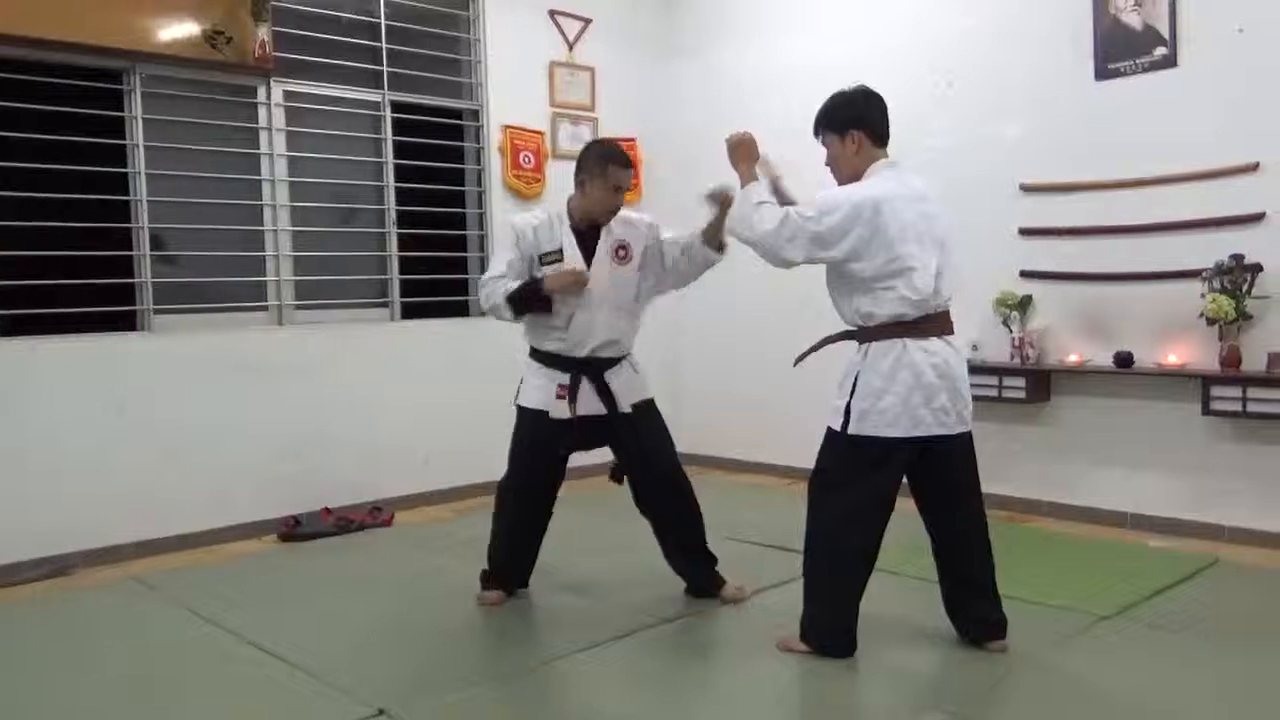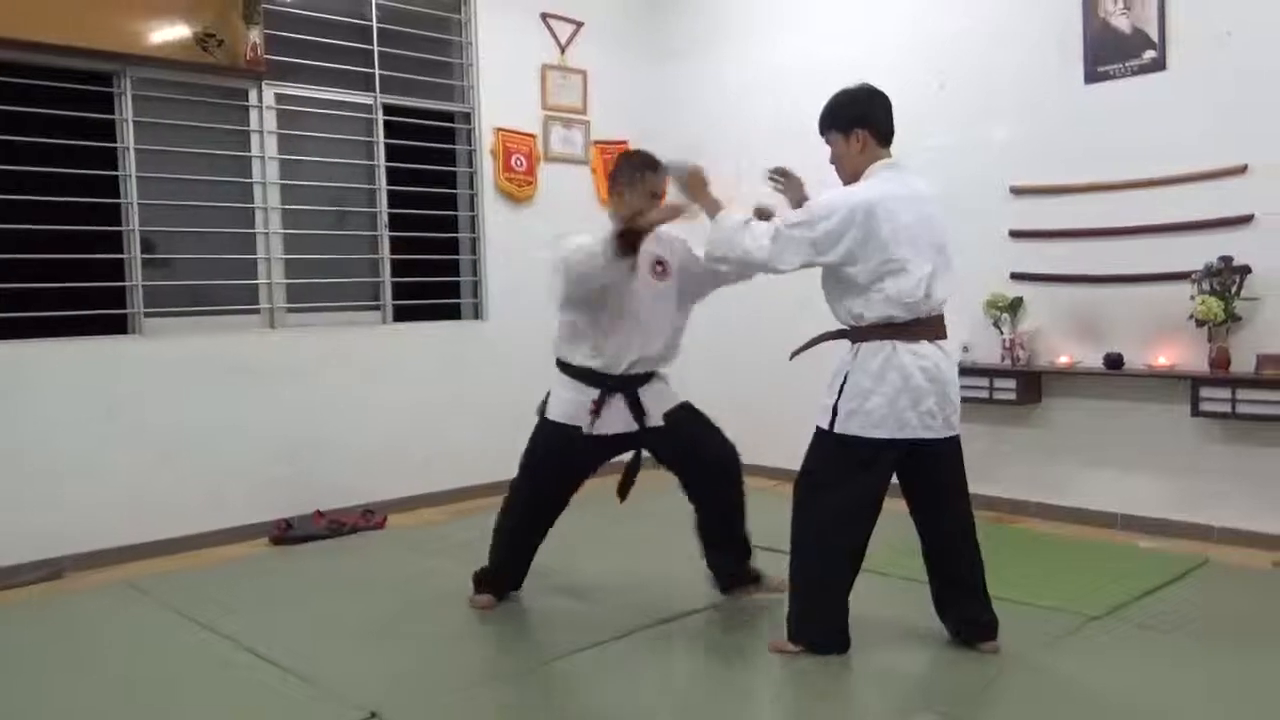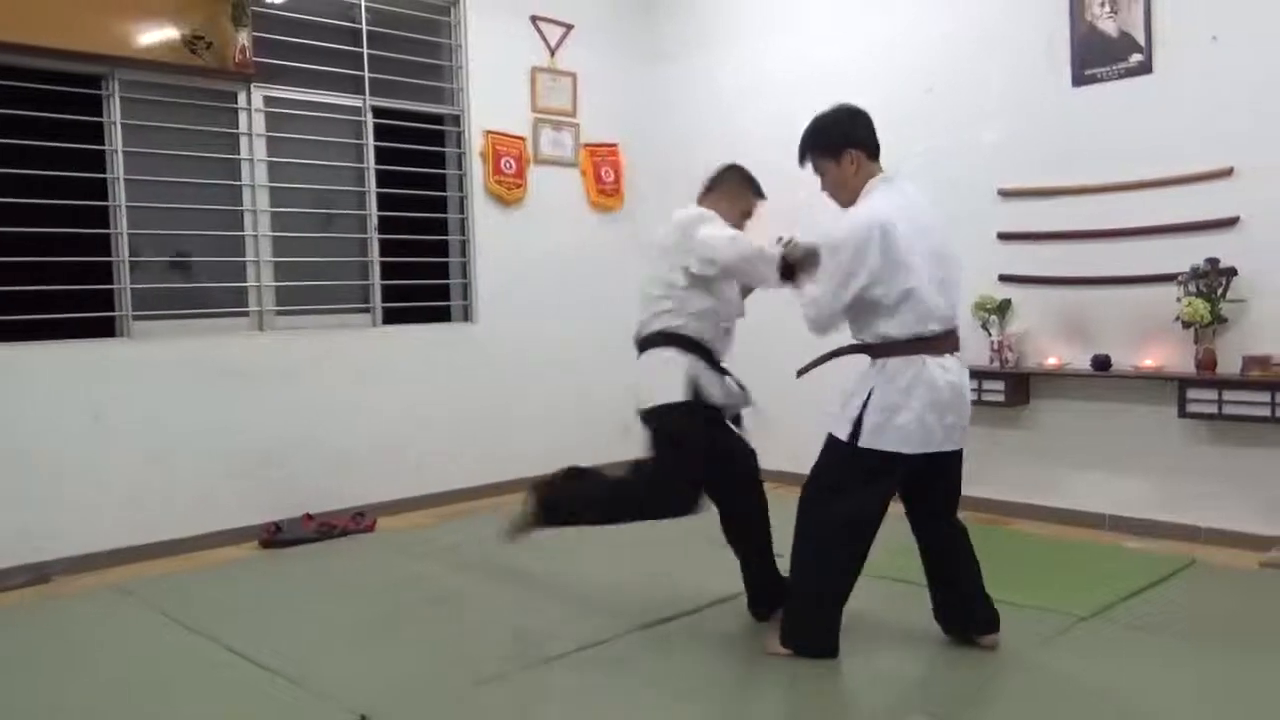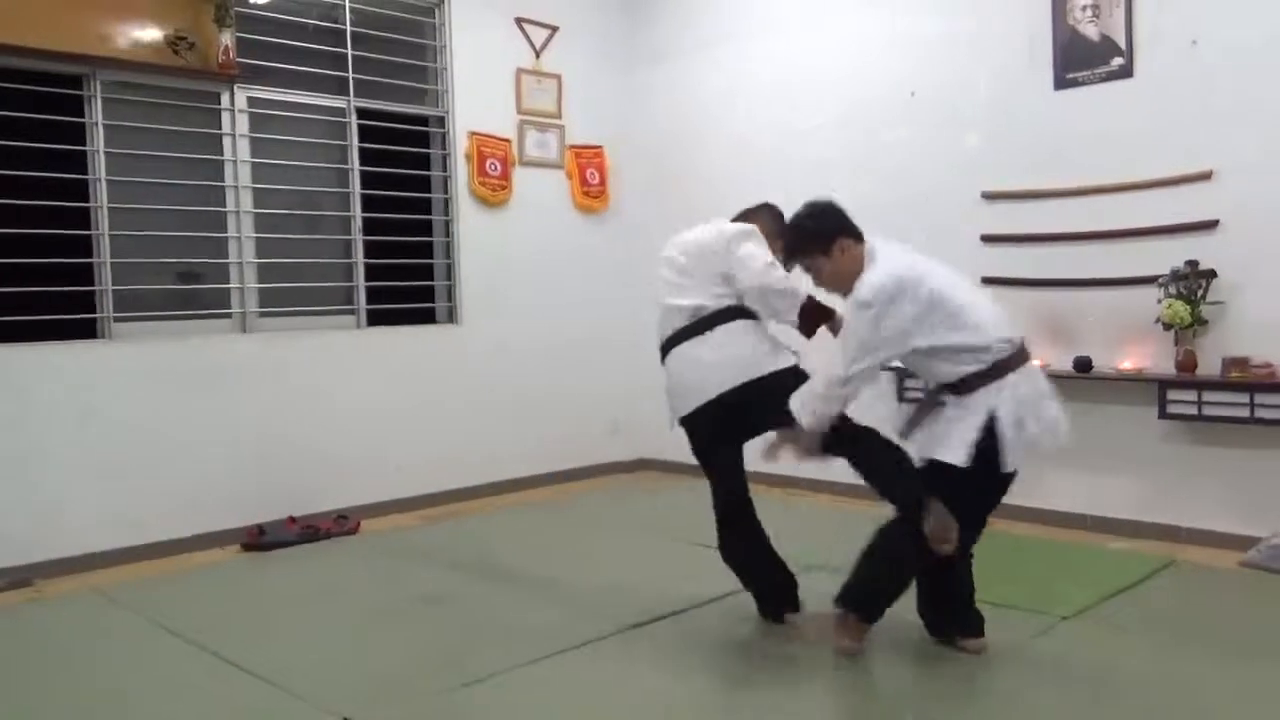
dt=0.2s
person 1, frame 1
left shoulder: (857, 203)
right shoulder: (915, 194)
left elbow: (773, 237)
left wrist: (748, 175)
right wrist: (785, 195)
left hip: (888, 369)
right hip: (939, 361)
left knee: (842, 503)
right knee: (954, 503)
left ankle: (827, 632)
right ankle: (985, 624)
person 1, frame 2
left shoulder: (852, 205)
right shoulder: (920, 197)
left elbow: (763, 249)
left wrist: (709, 204)
right wrist: (807, 205)
left hip: (878, 372)
right hip: (931, 365)
left knee: (827, 502)
right knee: (943, 504)
left ankle: (815, 631)
right ankle: (975, 624)
person 1, frame 3
left shoulder: (861, 224)
right shoulder: (910, 206)
left elbow: (820, 314)
left wrist: (806, 280)
right wrist: (824, 268)
left hip: (899, 383)
right hip: (944, 376)
left knee: (831, 507)
right knee: (934, 508)
left ankle: (805, 633)
right ankle: (975, 621)
person 1, frame 4
left shoulder: (883, 286)
right shoulder: (888, 266)
left elbow: (847, 372)
left wrist: (800, 422)
right wrist: (817, 422)
left hip: (993, 405)
right hip: (997, 396)
left knee: (927, 515)
right knee: (948, 518)
left ankle: (855, 616)
right ankle: (957, 625)
person 2, frame 1
left shoulder: (635, 231)
right shoulder: (529, 230)
left elbow: (682, 265)
right elbow: (493, 296)
left wrist: (717, 223)
right wrist: (542, 287)
left hip: (615, 382)
right hip: (551, 385)
left knee: (663, 477)
right knee: (525, 486)
left ankle: (703, 576)
right ankle: (503, 576)
person 2, frame 2
left shoulder: (668, 247)
right shoulder: (583, 249)
left elbow: (718, 270)
right elbow: (588, 270)
right wrist: (635, 231)
left hip: (645, 396)
right hip: (581, 399)
left knee: (716, 464)
right knee: (535, 493)
left ankle: (735, 572)
right ankle: (497, 579)
person 2, frame 3
left shoulder: (699, 242)
right shoulder: (696, 225)
left elbow: (718, 307)
right elbow: (739, 255)
left wrist: (764, 269)
right wrist: (790, 263)
left hip: (694, 383)
right hip: (678, 376)
left knee: (740, 481)
right knee: (676, 488)
left ankle: (770, 596)
right ankle: (553, 499)
person 2, frame 4
left shoulder: (676, 246)
right shoulder: (738, 235)
right elbow: (765, 284)
right wrist: (822, 315)
left hip: (687, 375)
right hip: (743, 360)
left knee: (730, 500)
right knee: (845, 434)
left ankle: (777, 598)
